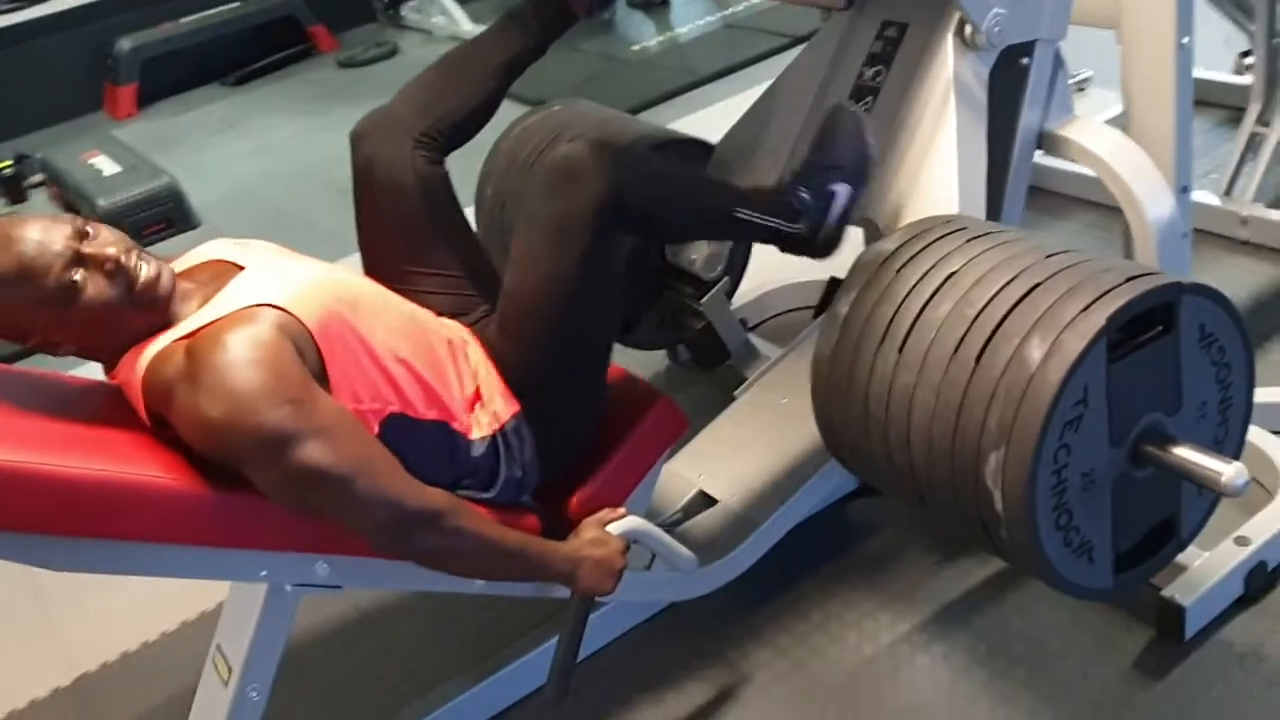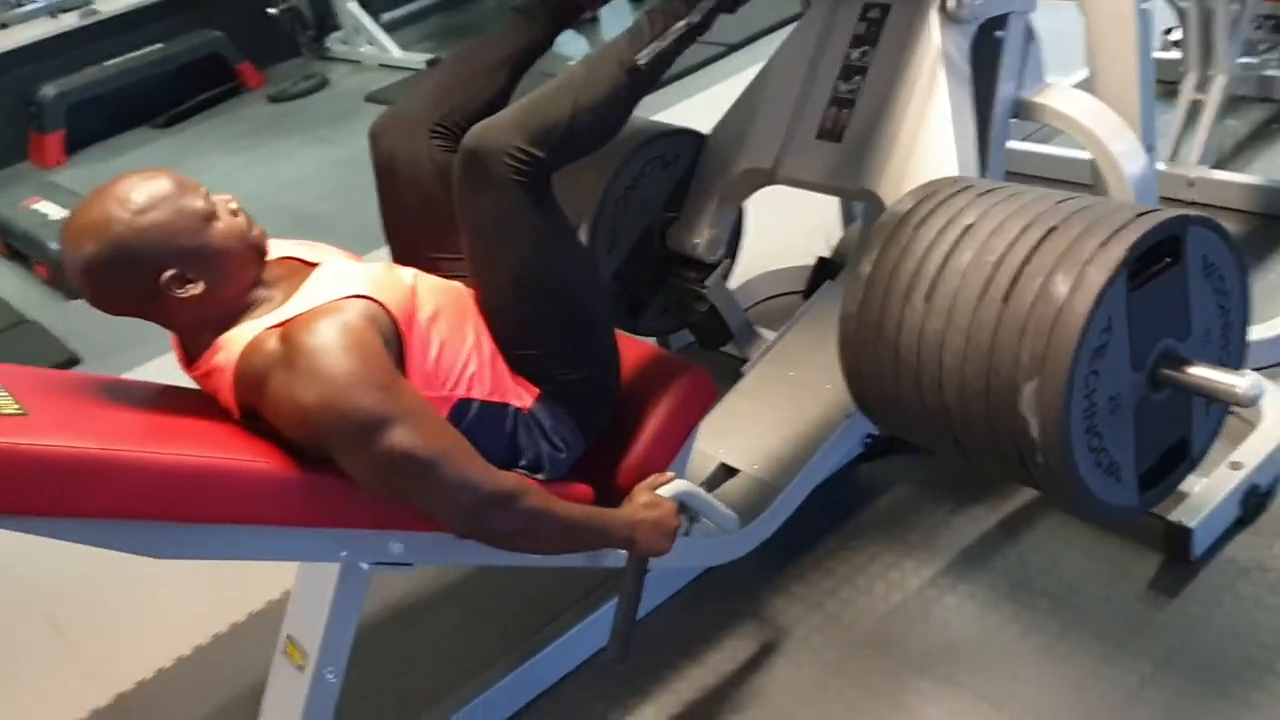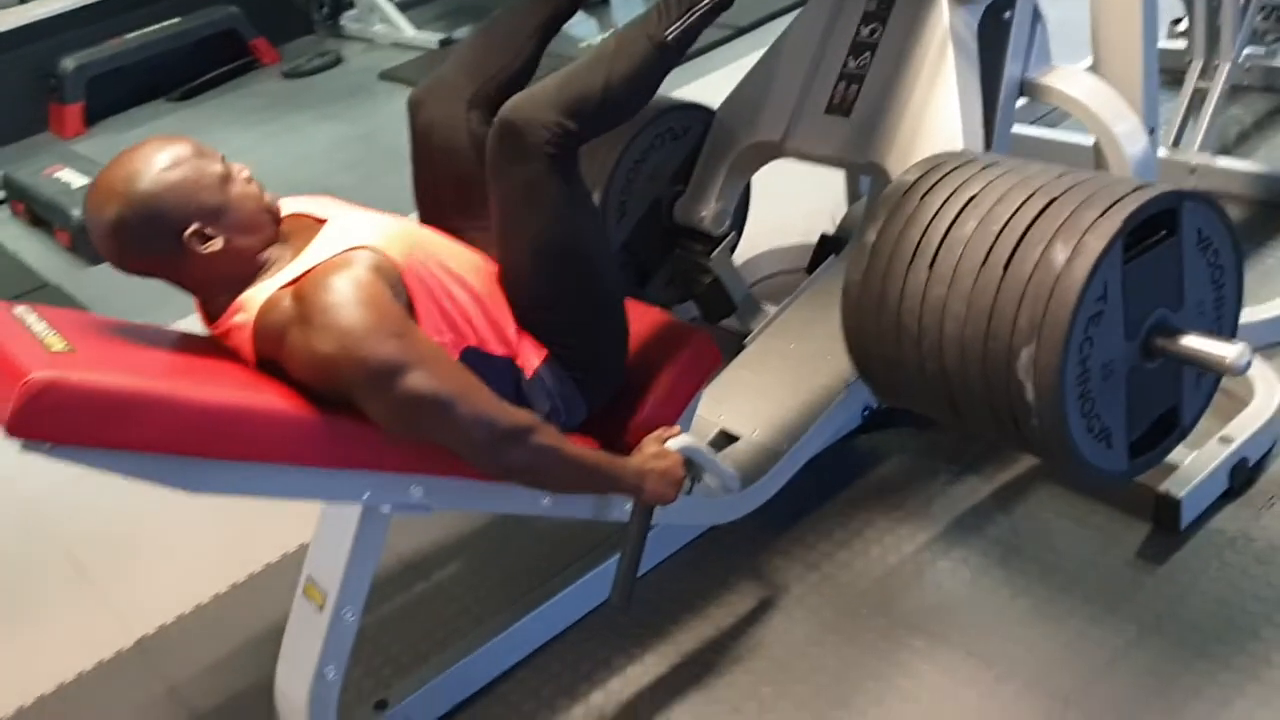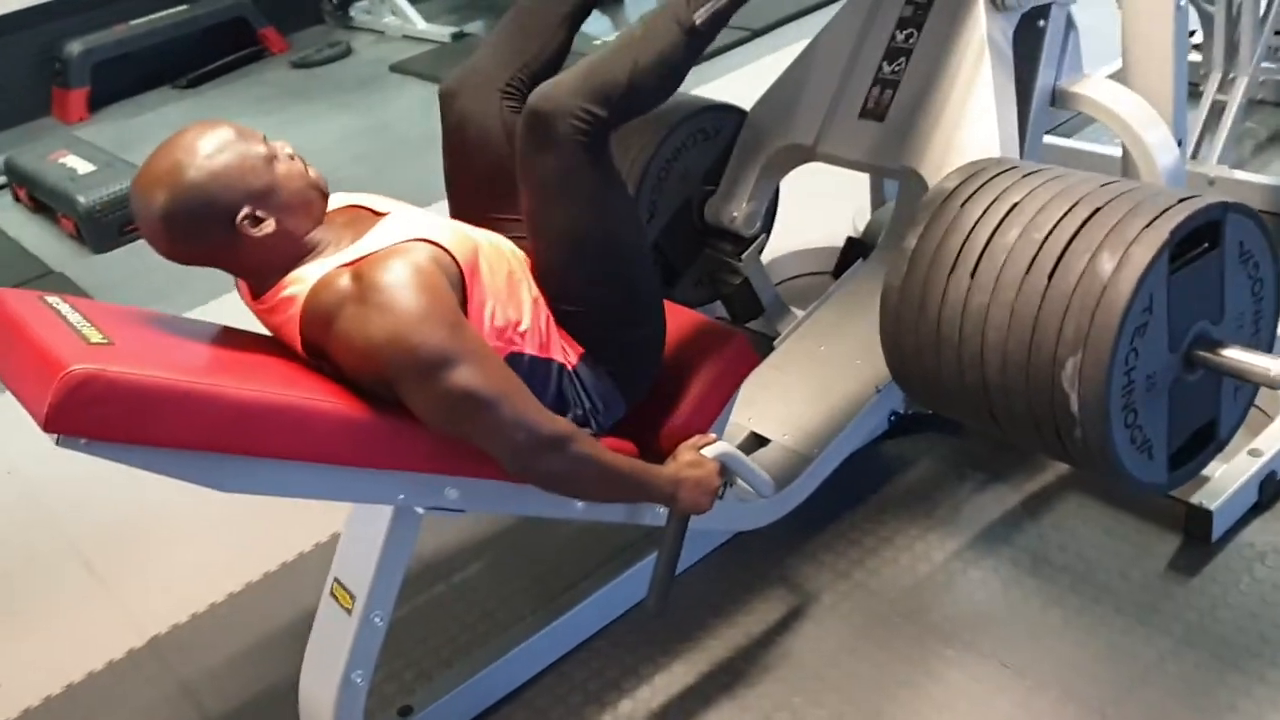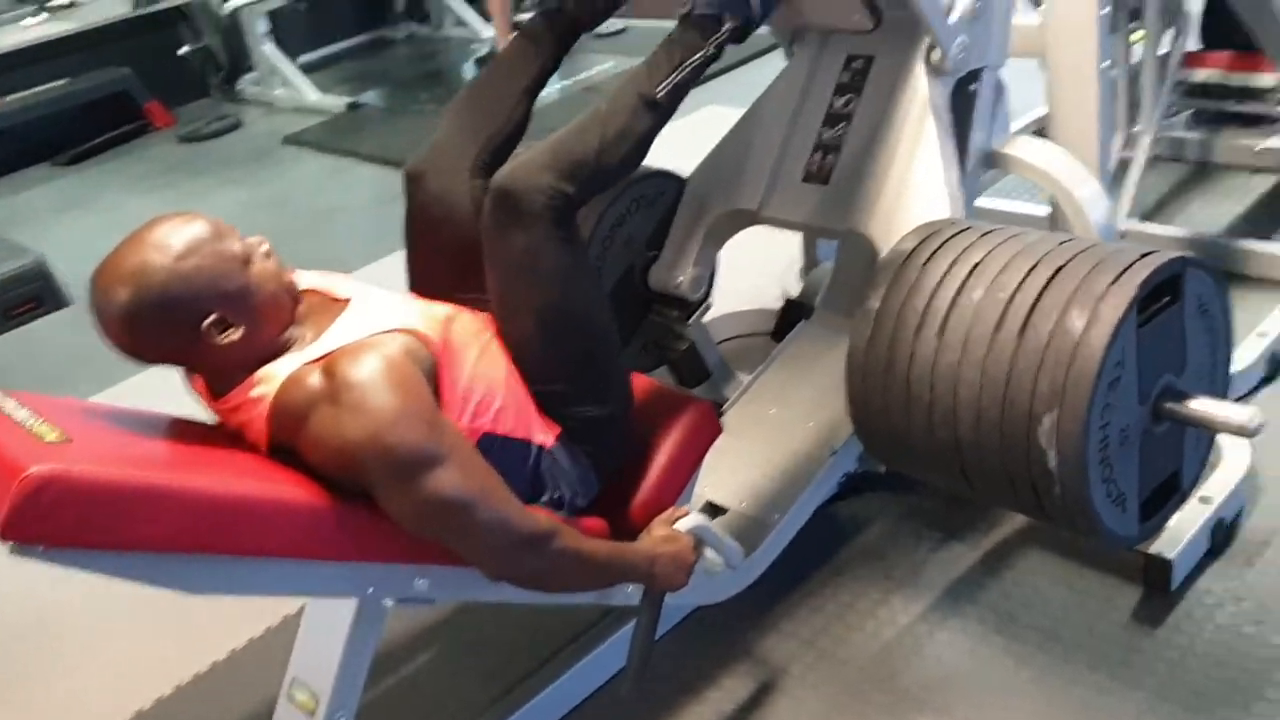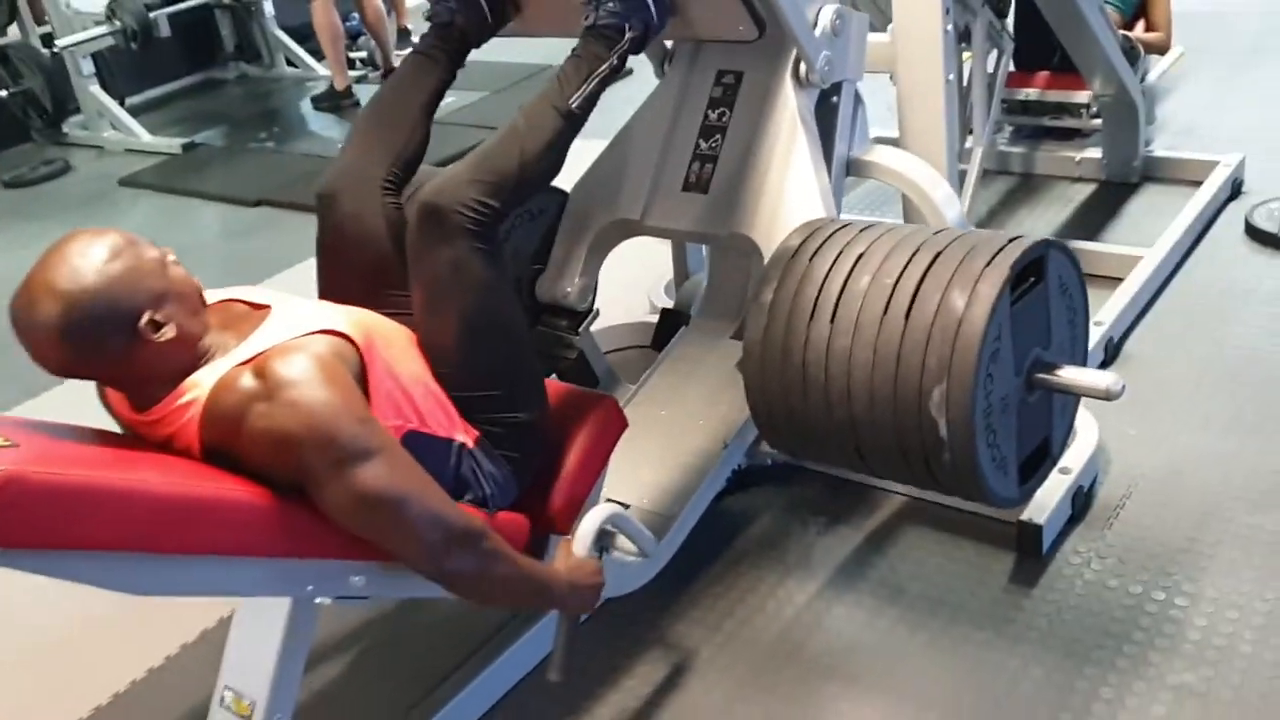
dt=0.7s
person 1, frame 1
left shoulder: (163, 298)
right shoulder: (227, 380)
right elbow: (402, 521)
right wrist: (569, 563)
left hip: (451, 337)
right hip: (507, 425)
left knee: (390, 139)
right knee: (582, 174)
right ankle: (797, 218)
person 1, frame 2
left shoulder: (220, 313)
right shoulder: (316, 363)
right elbow: (480, 507)
right wrist: (625, 527)
right hip: (543, 406)
left knee: (406, 132)
right knee: (498, 152)
person 1, frame 3
left shoulder: (244, 269)
right shoulder: (334, 311)
right elbow: (497, 442)
right wrist: (633, 474)
right hip: (551, 370)
left knee: (446, 101)
right knee: (532, 124)
person 1, frame 4
left shoulder: (280, 265)
right shoulder: (384, 300)
right elbow: (533, 449)
right wrist: (668, 483)
right hip: (589, 370)
left knee: (476, 94)
right knee: (559, 114)
person 1, frame 5
left shoulder: (222, 358)
right shoulder: (354, 395)
right elbow: (513, 549)
right wrist: (646, 561)
right hip: (560, 446)
left knee: (444, 171)
right knee: (526, 190)
person 1, frame 6
left shoulder: (126, 380)
right shoulder: (283, 392)
right elbow: (447, 549)
right wrist: (557, 585)
right hip: (478, 448)
left knee: (353, 191)
right knee: (449, 207)
